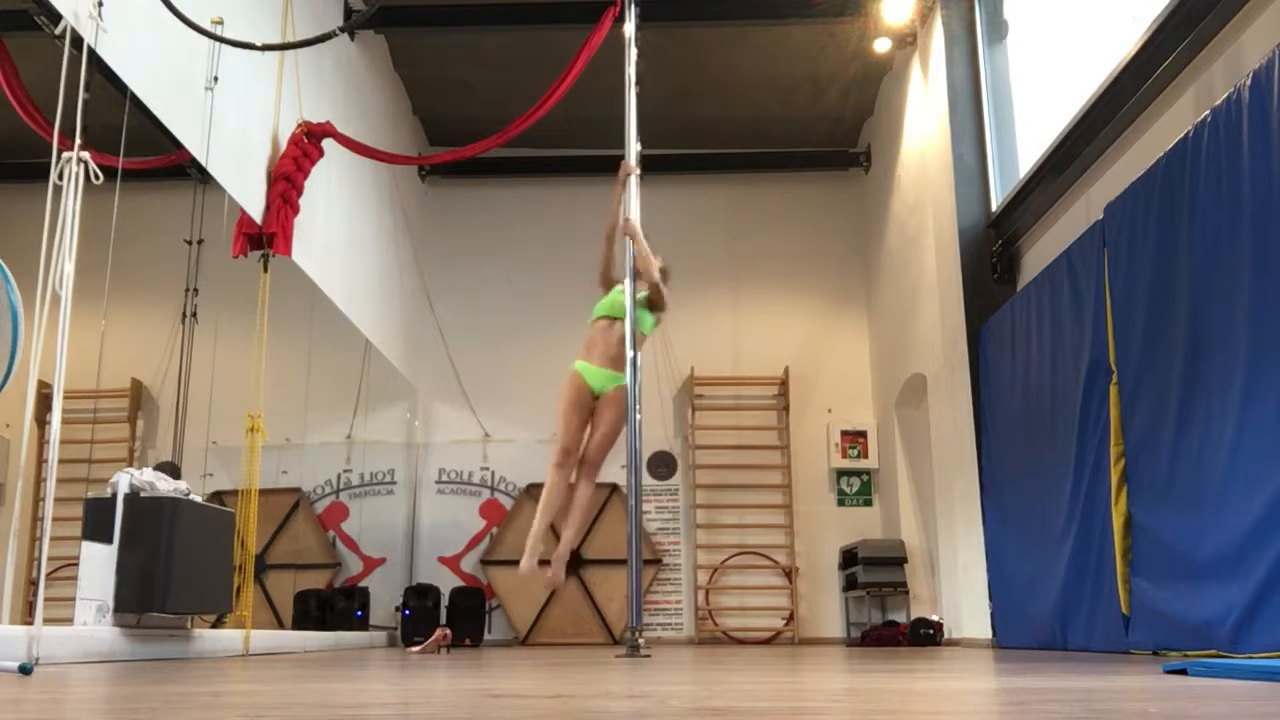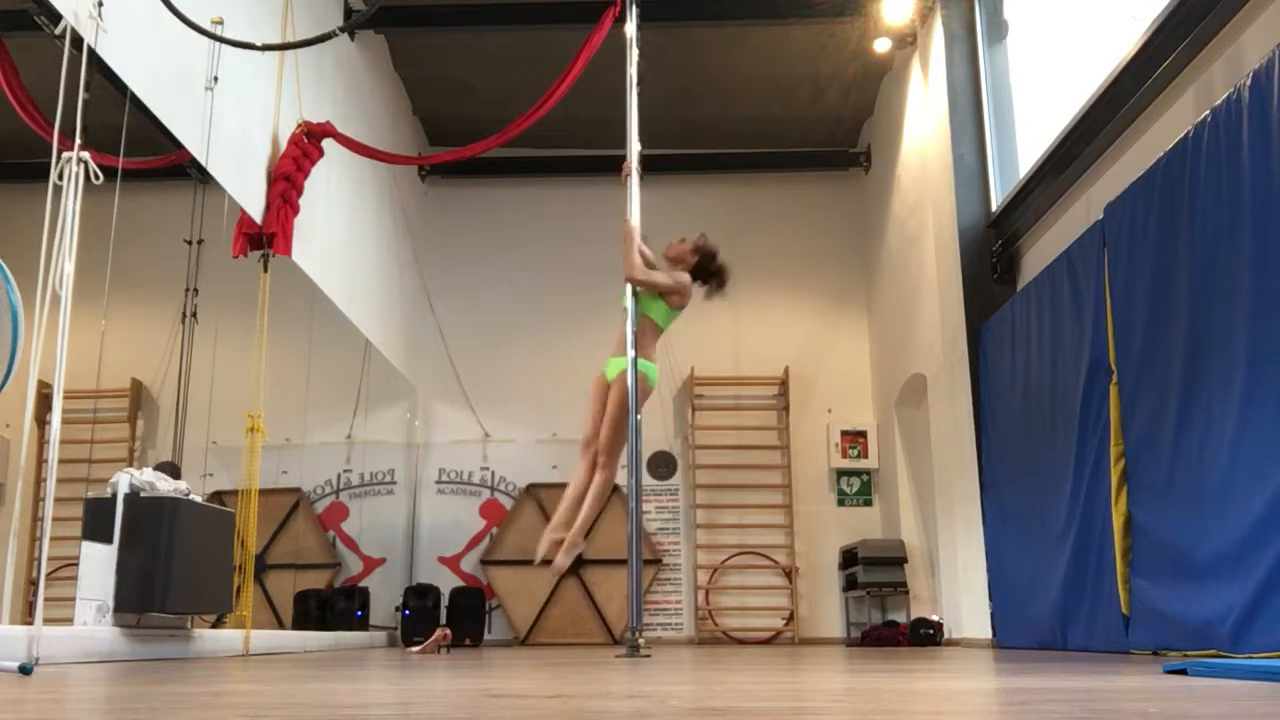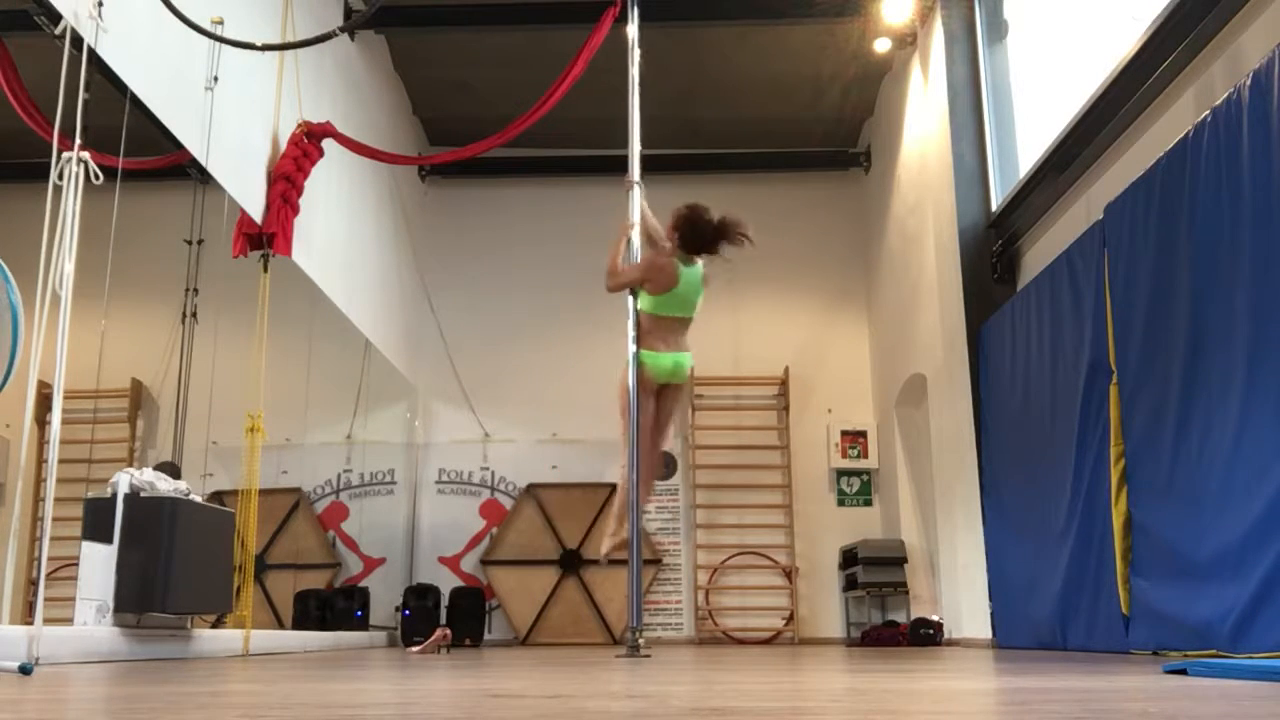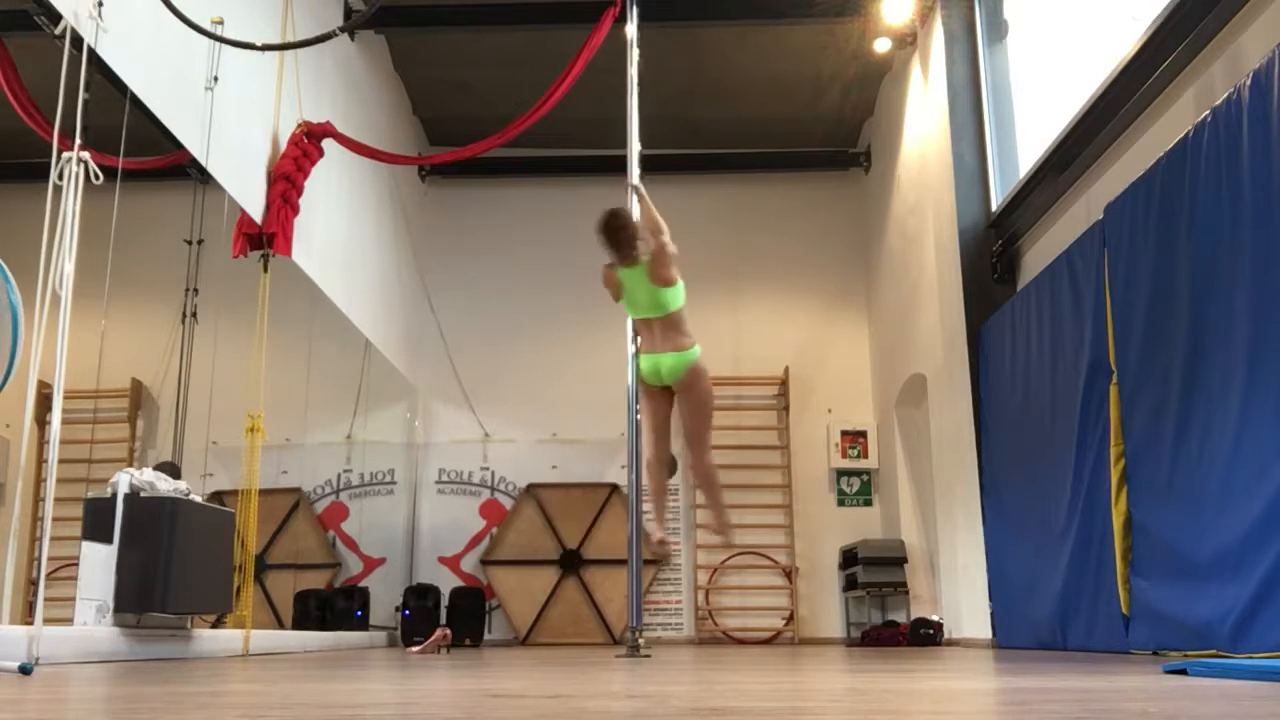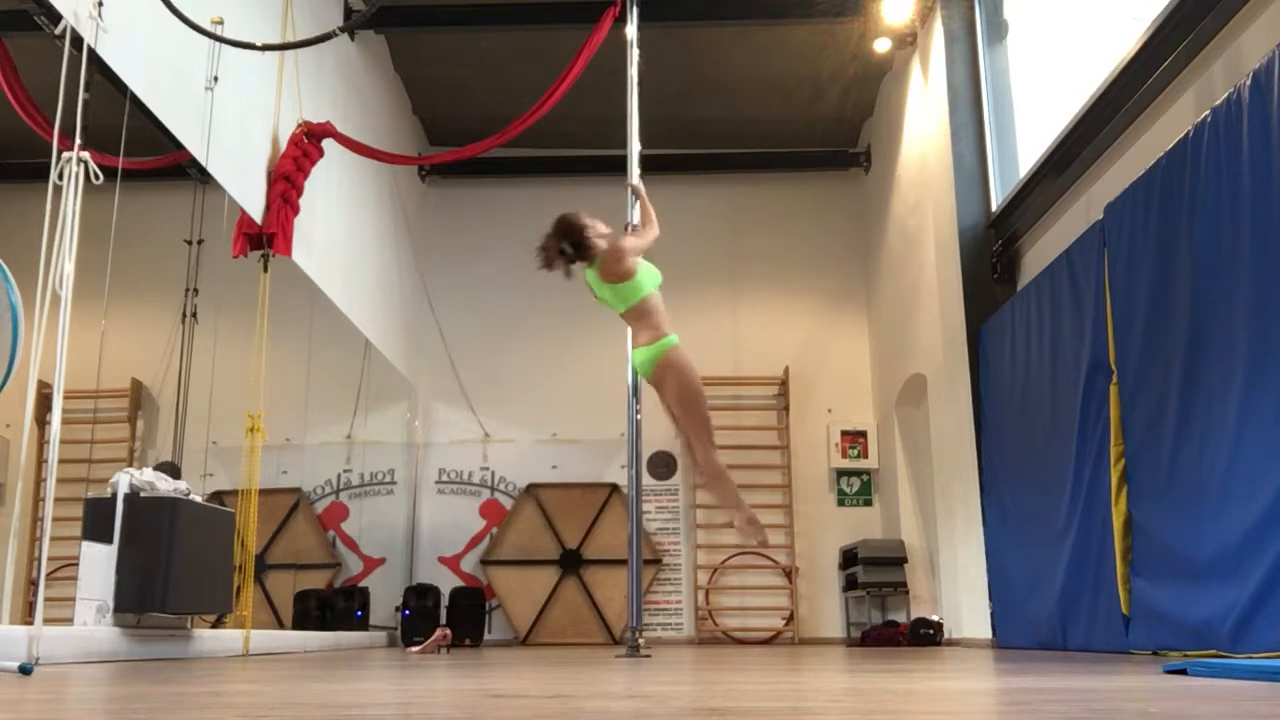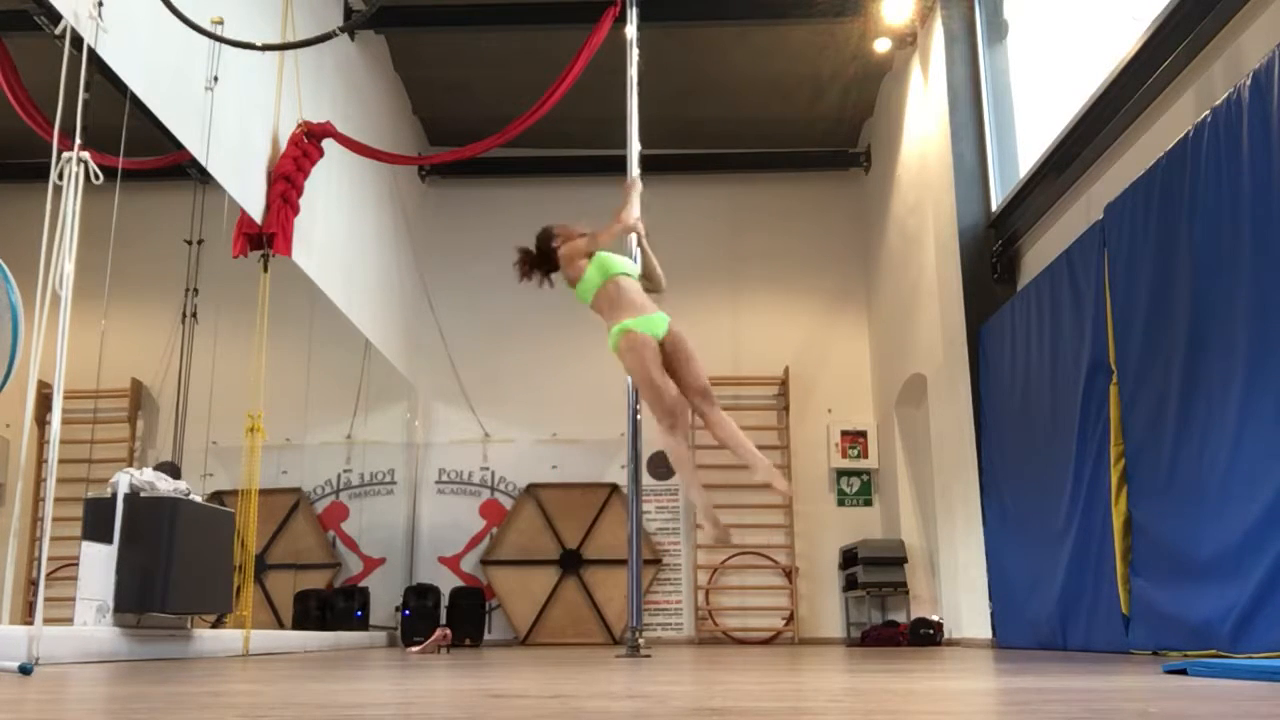
dt=0.2s
person 1, frame 1
left shoulder: (655, 304)
right shoulder: (611, 286)
left elbow: (654, 280)
right elbow: (610, 236)
left wrist: (639, 235)
right wrist: (620, 185)
left hip: (619, 386)
right hip: (584, 374)
left knee: (590, 468)
right knee: (563, 458)
left ankle: (564, 551)
right ankle: (535, 542)
person 1, frame 2
left shoulder: (681, 283)
right shoulder: (658, 276)
left elbow: (633, 272)
right elbow: (635, 243)
left wrist: (631, 238)
right wrist: (629, 186)
left hip: (636, 369)
right hip: (613, 367)
left knee: (606, 454)
right knee: (590, 448)
left ankle: (575, 536)
right ankle: (559, 526)
person 1, frame 3
left shoulder: (660, 264)
right shoulder: (697, 266)
left elbow: (612, 282)
right elbow: (658, 240)
left wrist: (624, 238)
right wrist: (638, 203)
left hip: (647, 362)
right hip: (680, 362)
left knee: (640, 449)
right knee: (652, 449)
left ankle: (617, 527)
right ankle: (620, 527)
person 1, frame 4
left shoulder: (612, 275)
right shoulder: (663, 258)
right elbow: (662, 235)
left wrist: (622, 245)
right wrist: (643, 198)
left hip: (647, 364)
right hip: (685, 360)
left knee: (657, 450)
right knee: (699, 449)
left ankle: (659, 527)
right ankle: (720, 522)
person 1, frame 5
left shoulder: (590, 272)
right shoulder: (617, 253)
right elbow: (653, 229)
left wrist: (624, 241)
right wrist: (640, 195)
left hip: (646, 354)
right hip: (662, 350)
left knee: (696, 440)
right knee: (703, 441)
left ankle: (740, 512)
right ankle: (744, 516)
person 1, frame 6
left shoulder: (599, 262)
right shoulder: (570, 255)
left elbow: (657, 284)
right elbow: (623, 222)
left wrist: (641, 239)
right wrist: (633, 191)
left hip: (659, 324)
right hip: (630, 333)
left knee: (704, 399)
right knee: (670, 416)
left ankle: (760, 465)
right ankle: (702, 505)
